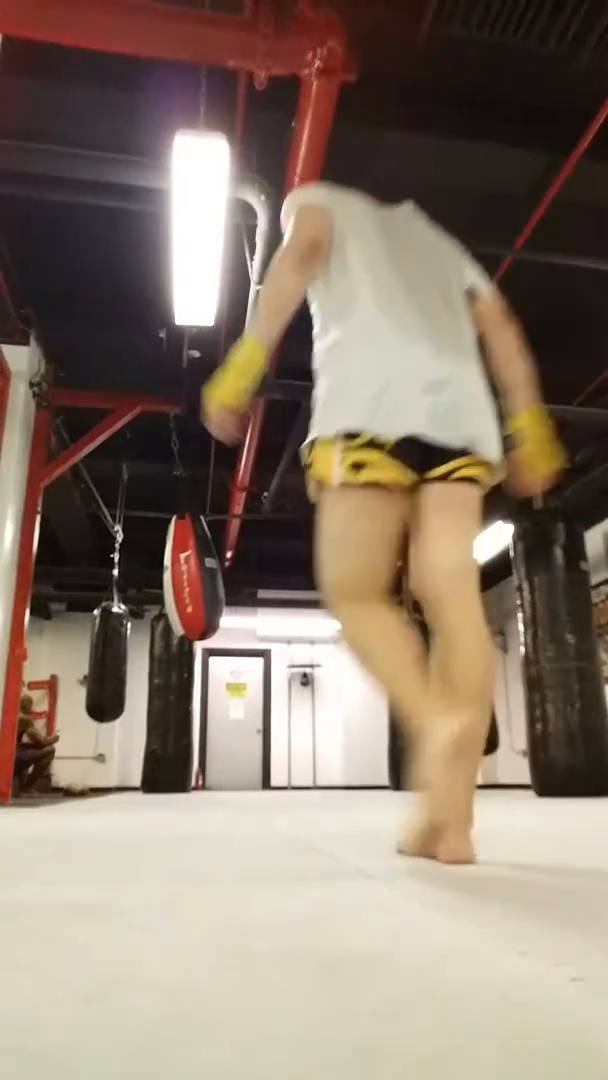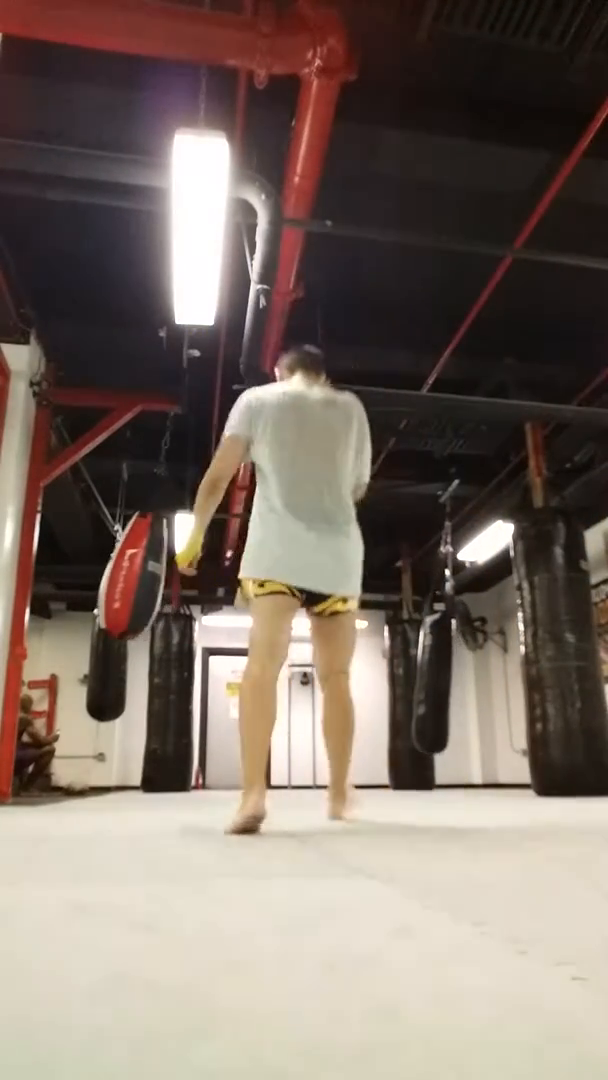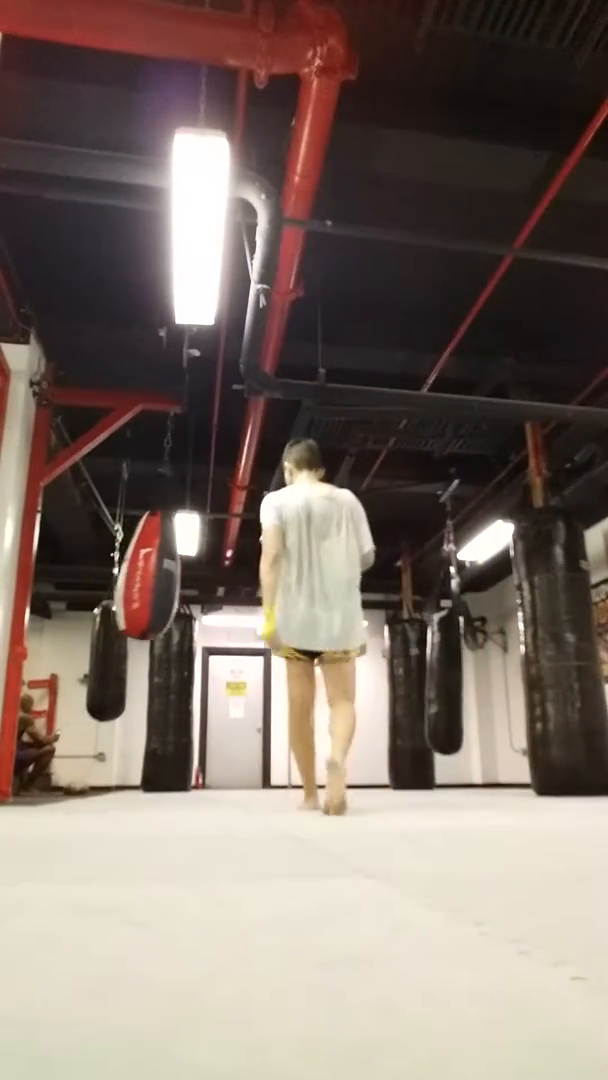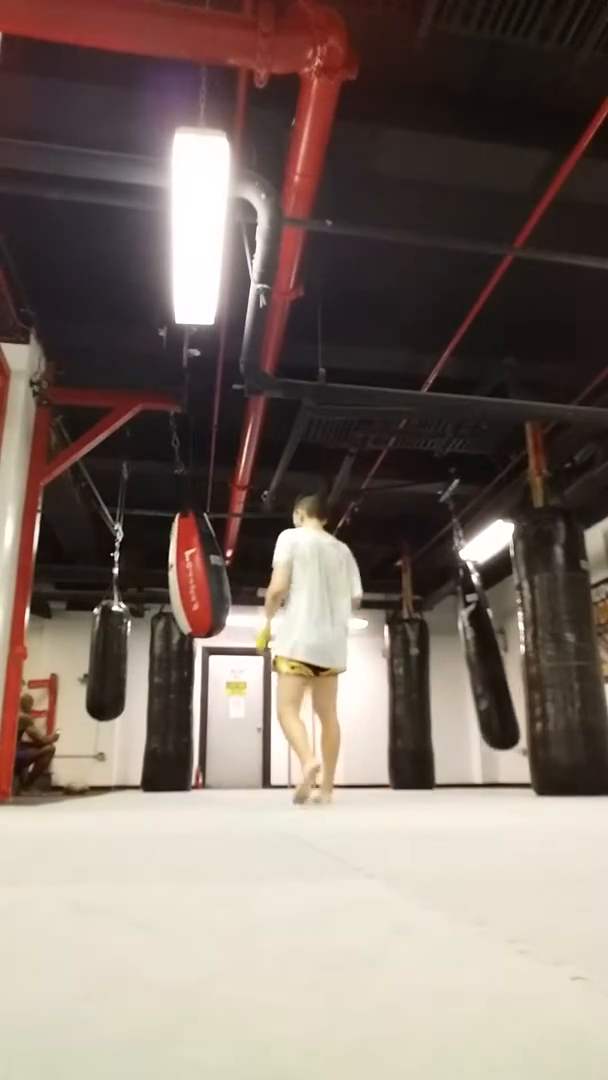
dt=0.7s
person 1, frame 1
left shoulder: (318, 200)
right shoulder: (432, 236)
left elbow: (300, 249)
right elbow: (497, 325)
left wrist: (248, 354)
right wrist: (529, 418)
left hip: (371, 400)
right hip: (461, 408)
left knee: (352, 590)
right knee: (451, 595)
left ankle: (437, 723)
right ankle: (452, 821)
person 1, frame 2
left shoulder: (257, 399)
right shoulder: (352, 407)
left elbow: (216, 478)
left wrist: (194, 539)
left hip: (275, 550)
right hip: (338, 555)
left knee: (262, 665)
right knee: (335, 677)
left ankle: (254, 790)
right ankle: (338, 793)
person 1, frame 3
left shoulder: (277, 500)
right shoulder: (348, 500)
left elbow: (270, 557)
right elbow: (367, 558)
left wrist: (269, 614)
left hip: (294, 619)
right hip: (341, 618)
left knee: (300, 707)
right knee: (342, 701)
left ankle: (310, 793)
right ankle: (337, 760)
person 1, frame 4
left shoulder: (291, 537)
right shoulder: (343, 550)
left elbow: (278, 587)
right elbow: (355, 599)
left wrist: (266, 624)
left hip: (298, 637)
right hip: (332, 640)
left knee: (287, 707)
right knee: (327, 712)
left ankle: (308, 761)
right ankle: (326, 788)
